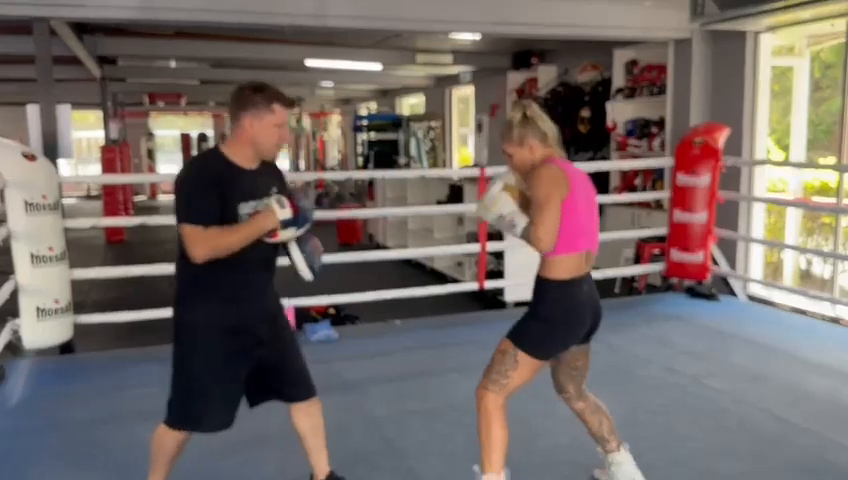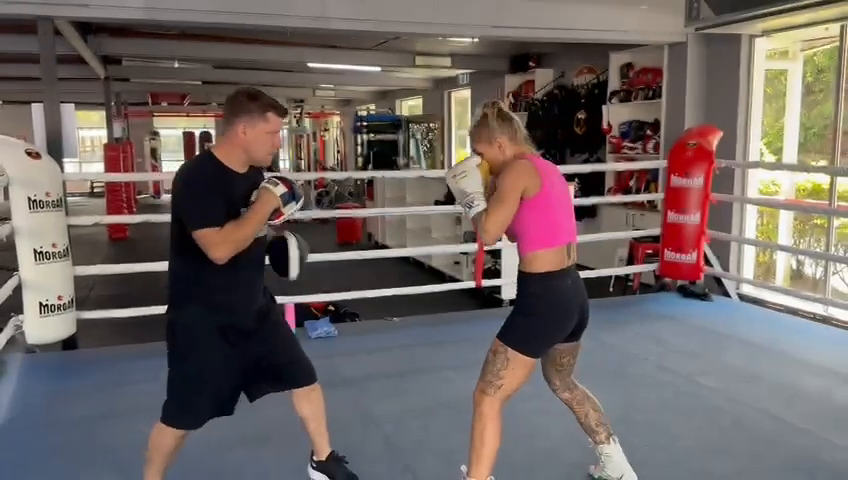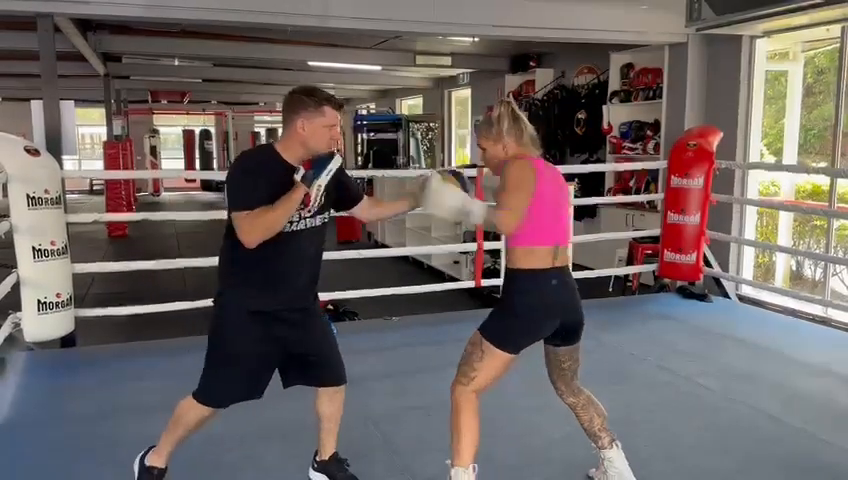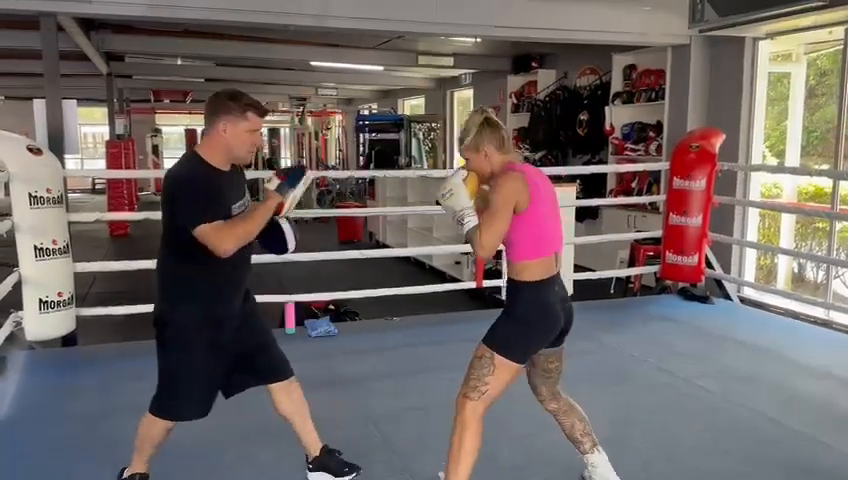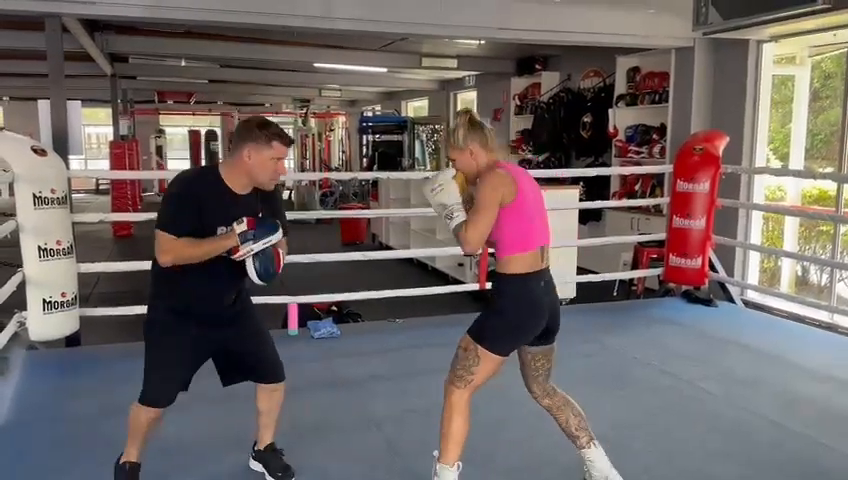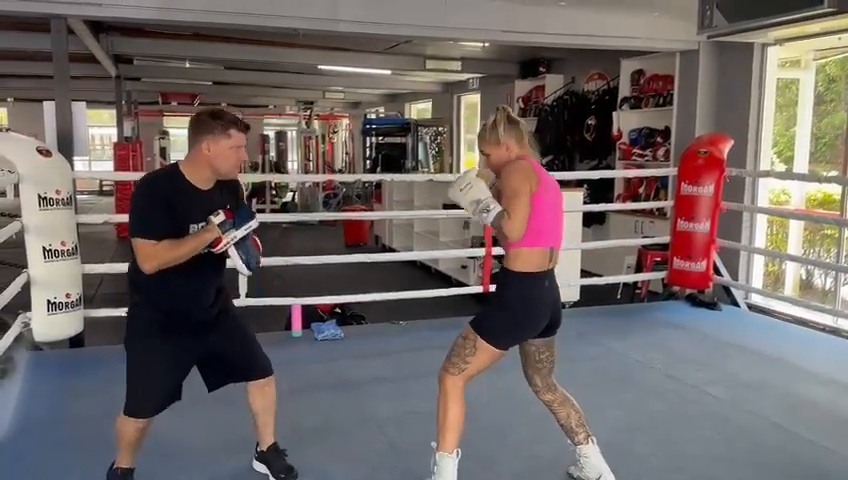
dt=0.5s
person 1, frame 1
left shoulder: (270, 173)
right shoulder: (201, 173)
left elbow: (279, 228)
right elbow: (200, 248)
left wrist: (293, 233)
right wrist: (265, 221)
left hip: (261, 312)
right hip: (209, 319)
left knee: (303, 392)
right knee: (186, 416)
person 1, frame 2
left shoulder: (254, 173)
right shoulder: (197, 179)
right elbow: (220, 248)
right wrist: (267, 203)
left hip: (254, 308)
right hip: (201, 318)
left knee: (304, 379)
right knee: (181, 414)
person 1, frame 3
left shoulder: (326, 169)
right shoulder: (252, 166)
left elbow: (365, 210)
right elbow: (250, 234)
left wrist: (419, 199)
right wrist: (300, 190)
left hip: (299, 304)
right hip: (246, 307)
left knee: (332, 380)
right knee: (211, 396)
person 1, frame 4
left shoulder: (232, 171)
right shoulder: (187, 178)
right elbow: (224, 242)
left wrist: (270, 221)
right wrist: (269, 201)
left hip: (234, 305)
right hip: (189, 314)
left knee: (280, 375)
right knee: (171, 405)
person 1, frame 5
left shoulder: (267, 194)
right shoulder: (190, 188)
left elbow: (274, 242)
right elbow: (167, 253)
right wrist: (231, 240)
left hip: (230, 304)
right hip: (177, 310)
left knee: (273, 377)
right knee: (155, 397)
left ankle: (264, 449)
person 1, frame 6
left shoulder: (229, 188)
right shoulder: (155, 189)
left elbow: (237, 239)
right elbow: (149, 260)
left wrist: (245, 244)
right wrist: (211, 232)
left hip: (212, 308)
right hip: (157, 318)
left knee: (261, 374)
right knee: (141, 408)
person 2, frame 1
left shoulder: (546, 173)
right shoulder: (578, 175)
left elbow: (544, 242)
left wrist: (509, 220)
right wrist: (521, 201)
left hip: (556, 304)
right hip: (584, 300)
left knee: (490, 395)
right knee: (573, 392)
person 2, frame 2
left shoulder: (518, 169)
right shoulder: (548, 170)
left elbow: (488, 233)
left wrist: (470, 192)
right wrist: (483, 190)
left hip: (542, 299)
right hip: (571, 294)
left knee: (488, 398)
right knee: (563, 384)
person 2, frame 3
left shoulder: (518, 169)
right shoulder: (553, 174)
left elbow: (504, 220)
left wrist: (458, 203)
left hip: (527, 298)
right hip: (563, 295)
left knee: (464, 391)
right knee: (569, 389)
person 2, frame 4
left shoulder: (508, 182)
right shoulder: (536, 177)
left elbow: (484, 247)
left wrist: (463, 207)
right wrist: (478, 202)
left hip: (529, 306)
right hip: (556, 302)
left knee: (470, 404)
right knee: (549, 395)
person 2, frame 5
left shoulder: (494, 180)
right shoulder: (521, 176)
left elbow: (471, 243)
left wrist: (450, 205)
right wrist: (467, 203)
left hip: (514, 299)
right hip: (544, 295)
left knee: (458, 390)
right knee: (542, 389)
person 2, frame 6
left shoulder: (517, 171)
right shoulder: (546, 179)
left elbow: (513, 230)
left wrist: (480, 202)
right wrist: (487, 202)
left hip: (518, 296)
right hip: (546, 293)
left knee: (451, 378)
right knee: (544, 385)
